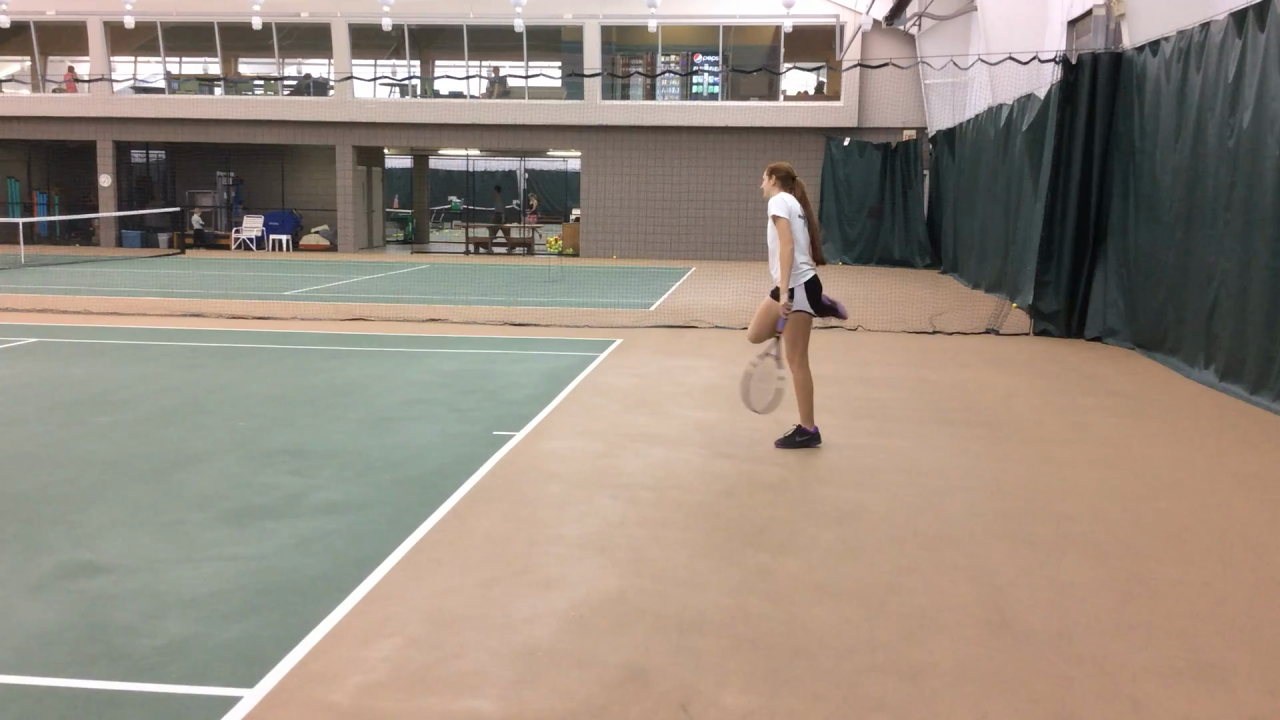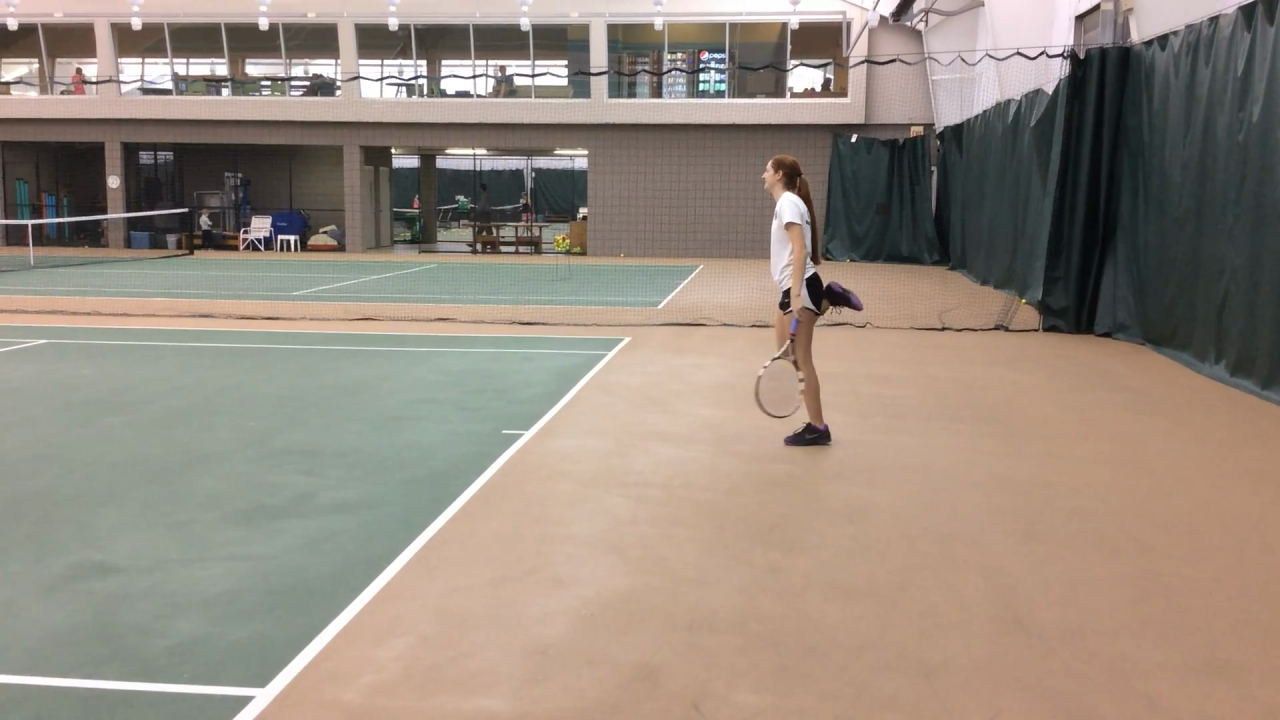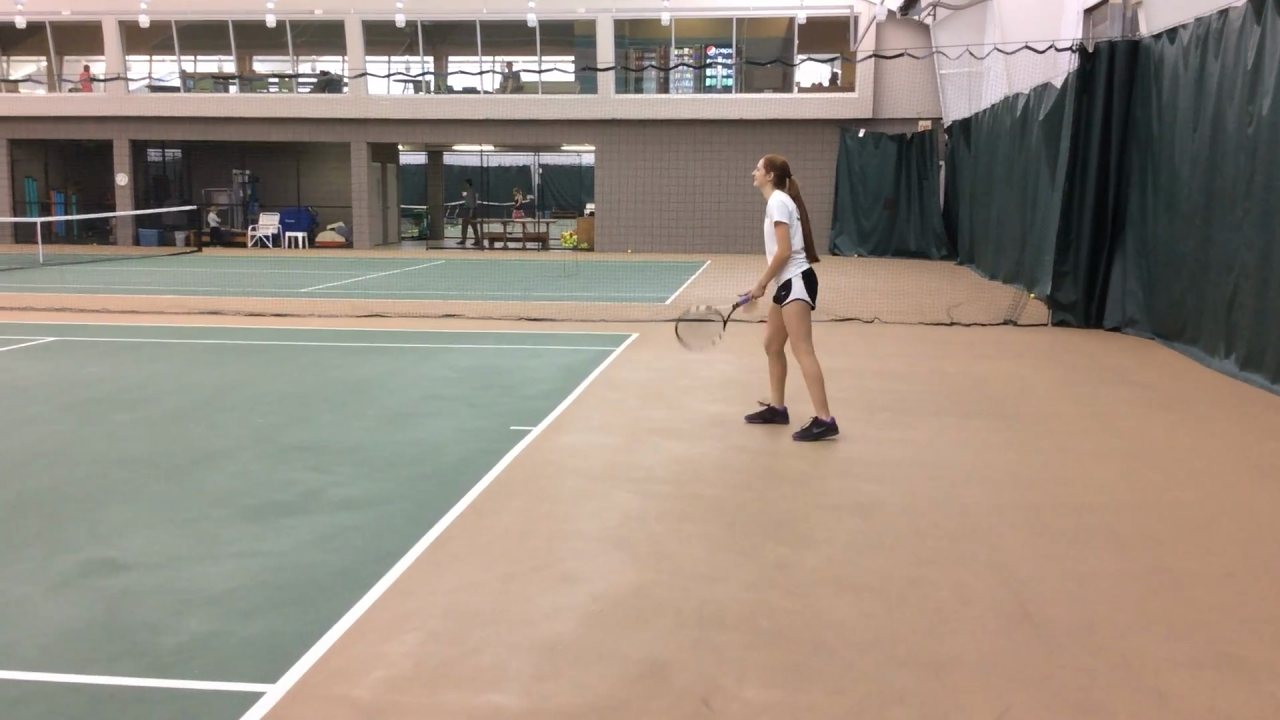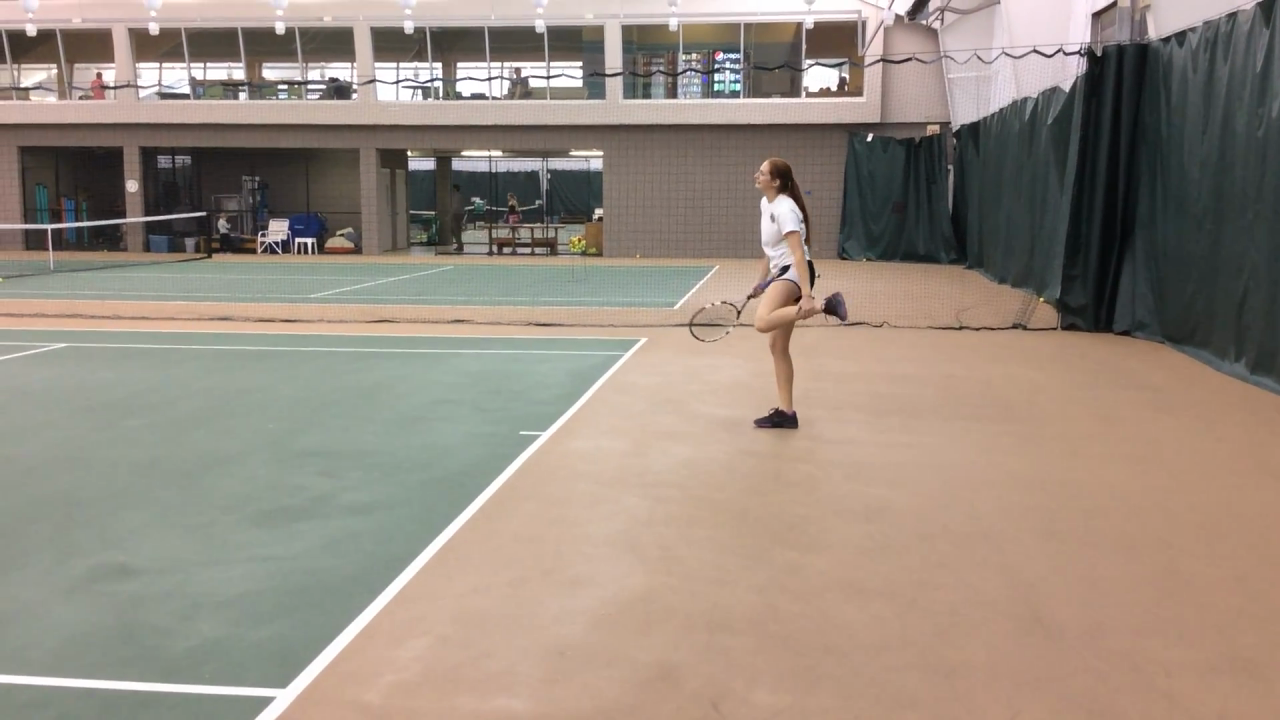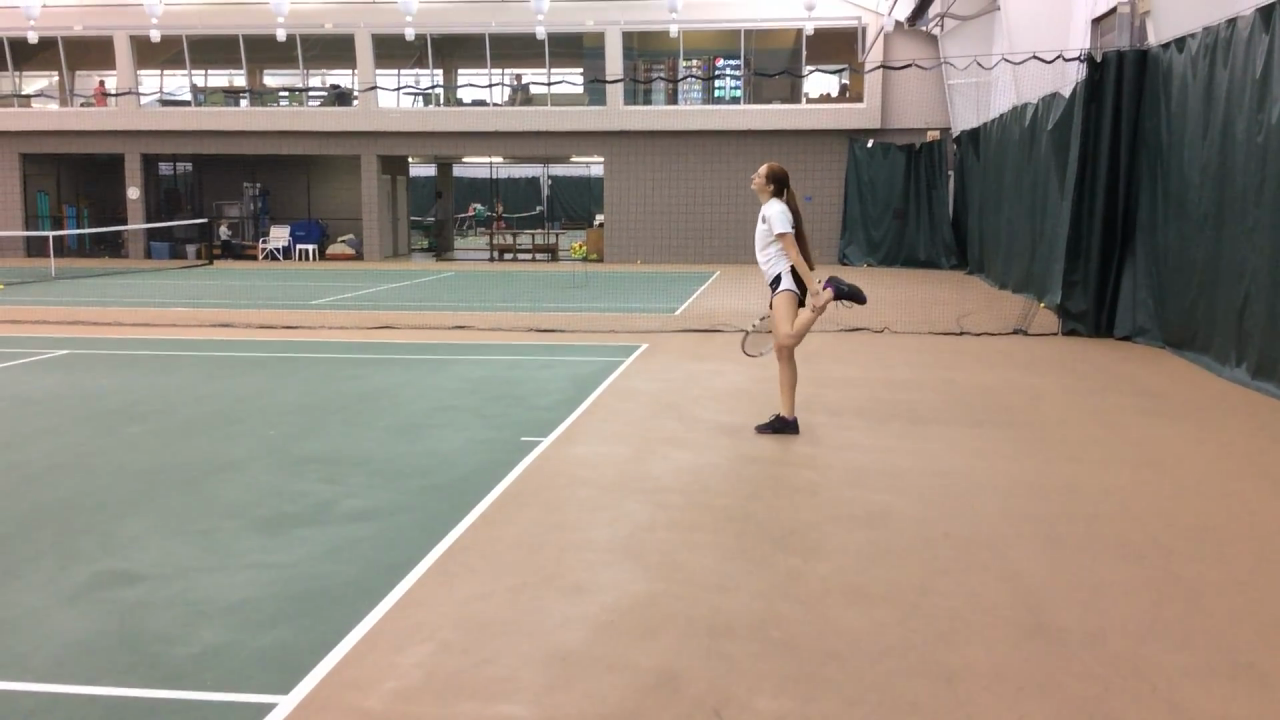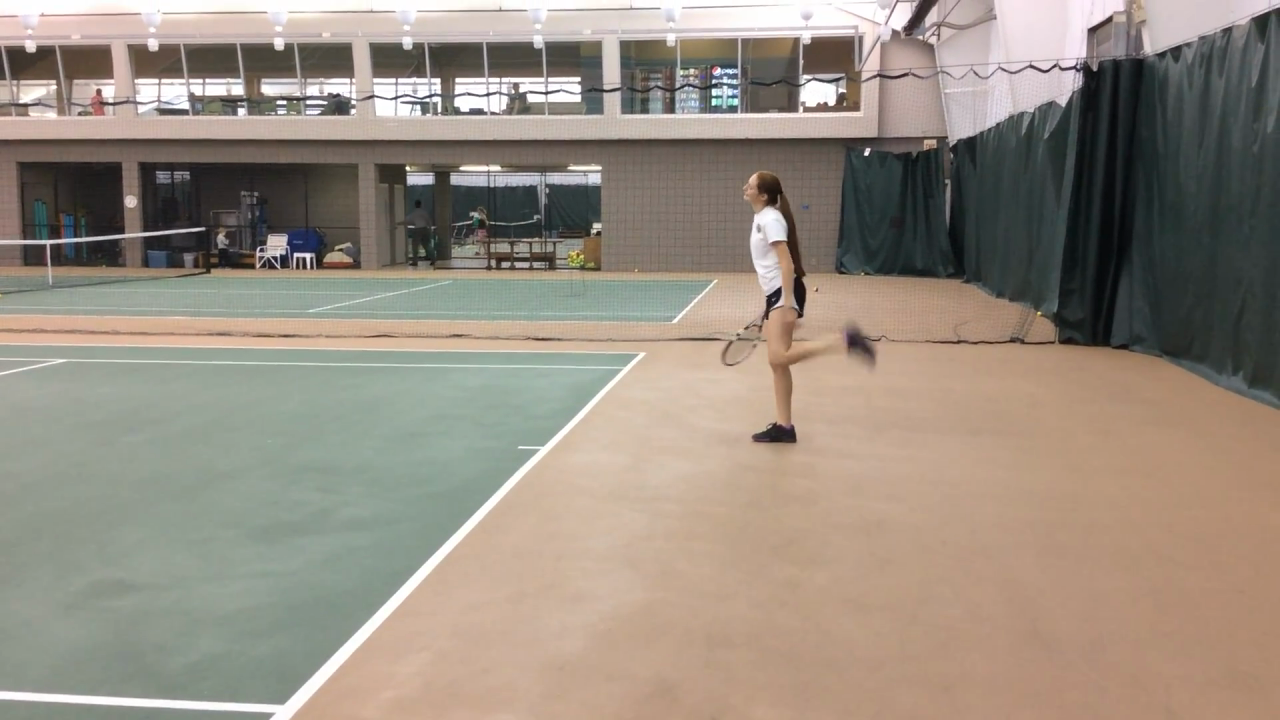
dt=0.5s
person 1, frame 1
left shoulder: (778, 200)
right shoulder: (791, 202)
left elbow: (787, 248)
left wrist: (785, 293)
left hip: (797, 286)
right hip: (790, 286)
left knee: (796, 361)
right knee: (755, 335)
left ankle: (808, 430)
right ankle: (820, 308)
person 1, frame 2
left shoulder: (788, 203)
right shoulder: (787, 202)
left elbow: (800, 251)
left wrist: (797, 294)
left hip: (801, 287)
right hip: (795, 287)
left knee: (801, 359)
right knee: (785, 348)
left ankle: (817, 428)
right ankle: (829, 298)
person 1, frame 3
left shoulder: (778, 201)
right shoulder: (779, 201)
left elbow: (783, 252)
left wrist: (761, 284)
right wrist: (762, 286)
left hip: (796, 281)
right hip: (788, 282)
left knee: (802, 352)
right knee: (772, 347)
left ankle: (823, 420)
right ankle: (777, 408)
person 1, frame 4
left shoulder: (785, 209)
right shoulder: (766, 203)
left elbow: (798, 254)
left wrist: (807, 295)
right wrist: (761, 279)
left hip: (794, 272)
right hip: (782, 274)
left knee: (762, 321)
right knee: (777, 345)
left ankle: (824, 305)
right ankle: (786, 412)
person 1, frame 5
left shoulder: (775, 210)
right shoulder: (769, 208)
left elbow: (794, 254)
left wrist: (813, 290)
left hip: (786, 278)
right hip: (779, 281)
left knee: (788, 338)
right knee: (782, 352)
left ankle: (829, 291)
right ankle: (787, 418)
person 1, frame 6
left shoulder: (771, 219)
right shoulder: (761, 217)
left elbow: (787, 265)
left wrist: (785, 309)
left hip: (785, 293)
right hip: (775, 294)
left knee: (779, 356)
right knee: (777, 362)
left ankle: (846, 340)
right ankle: (783, 427)
